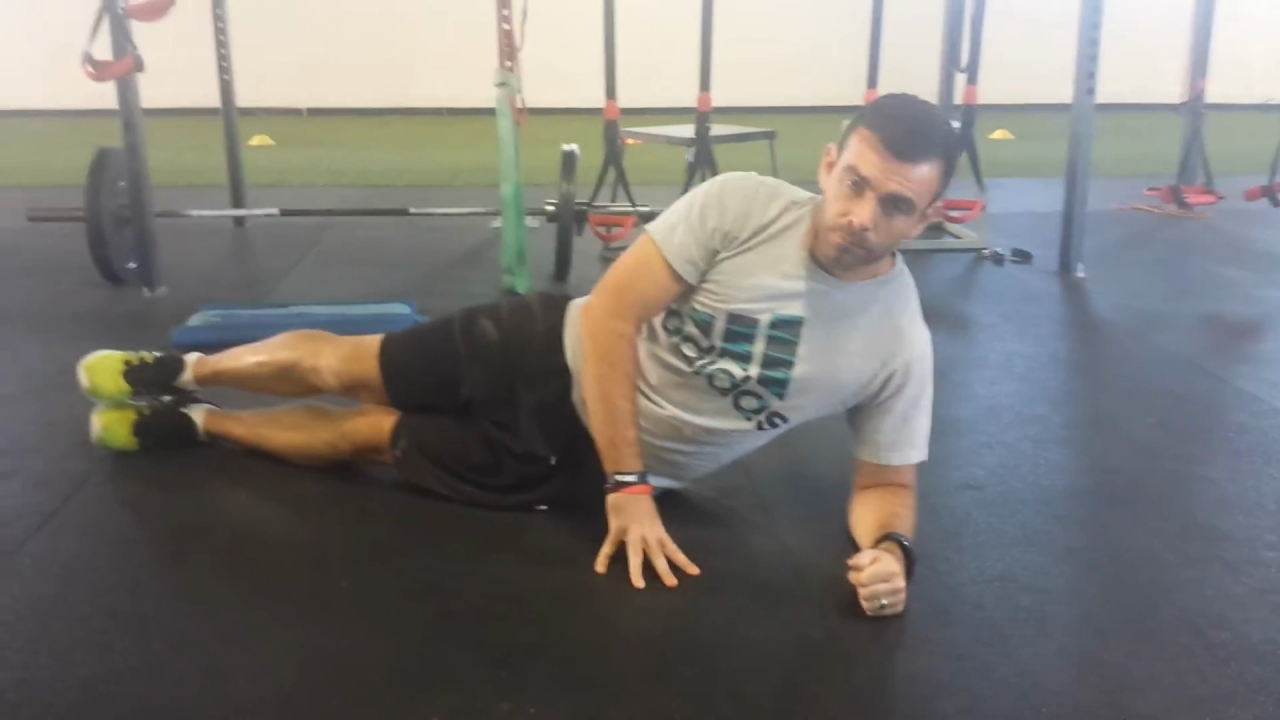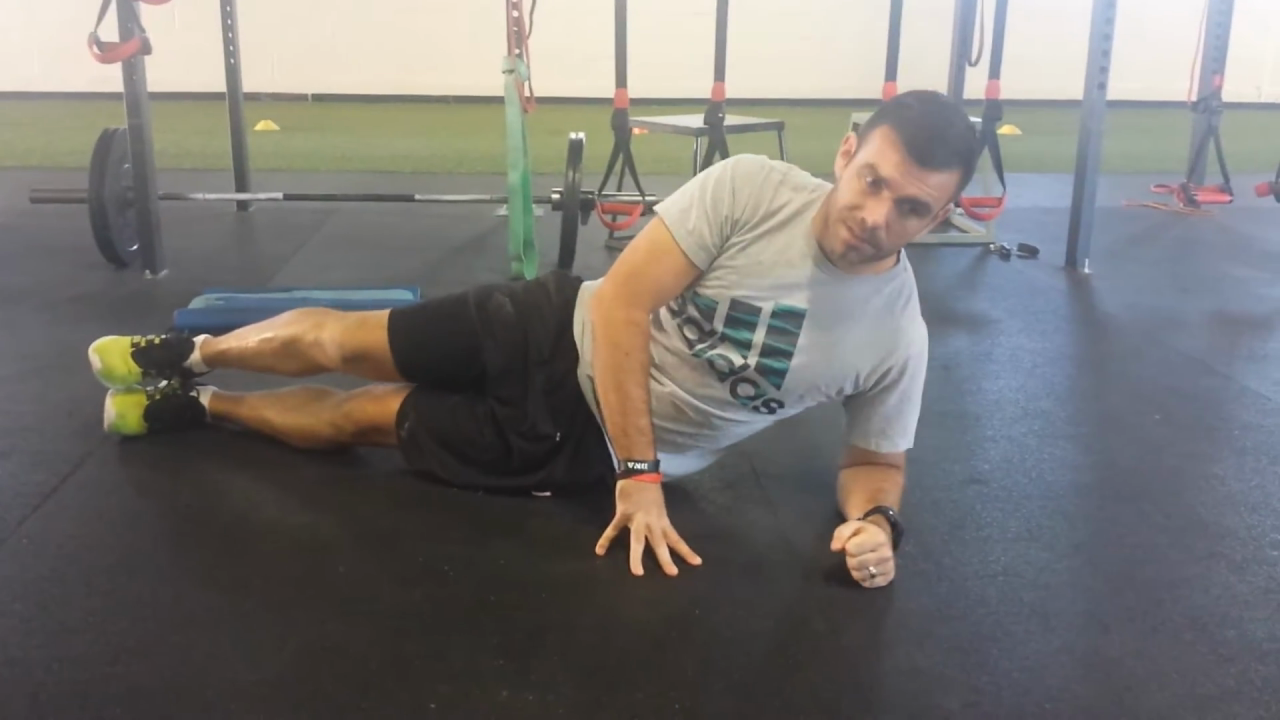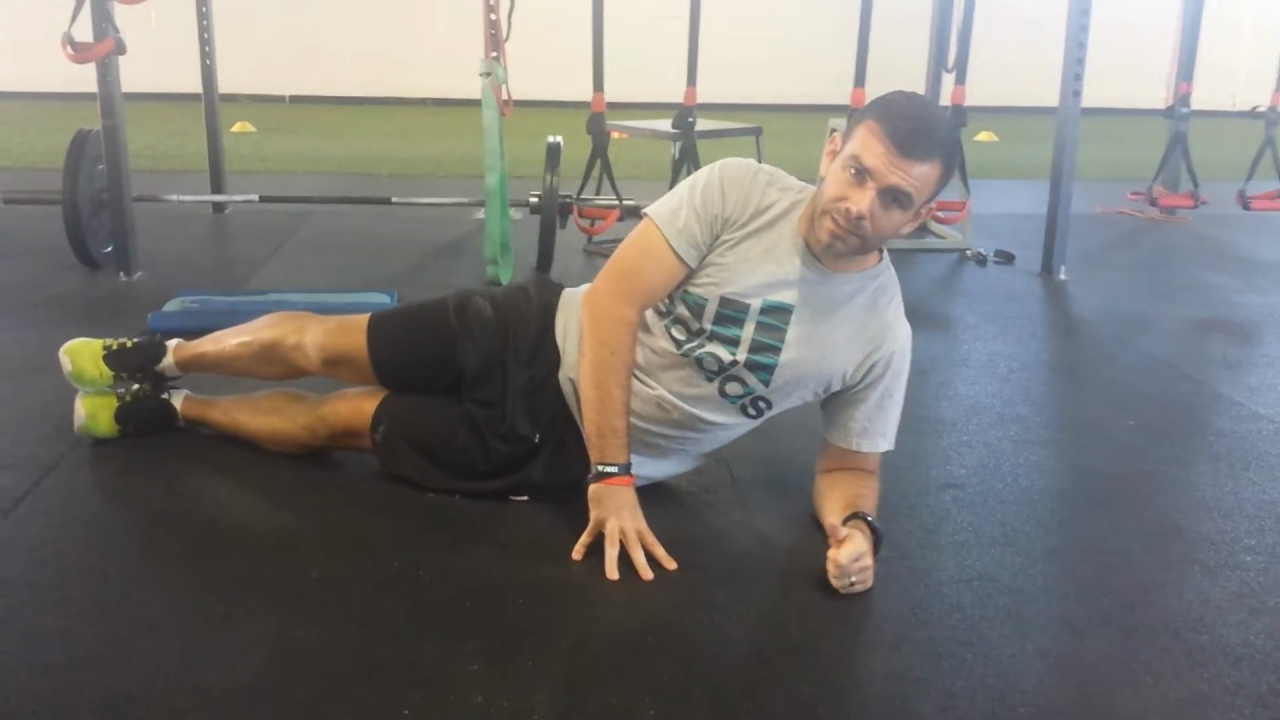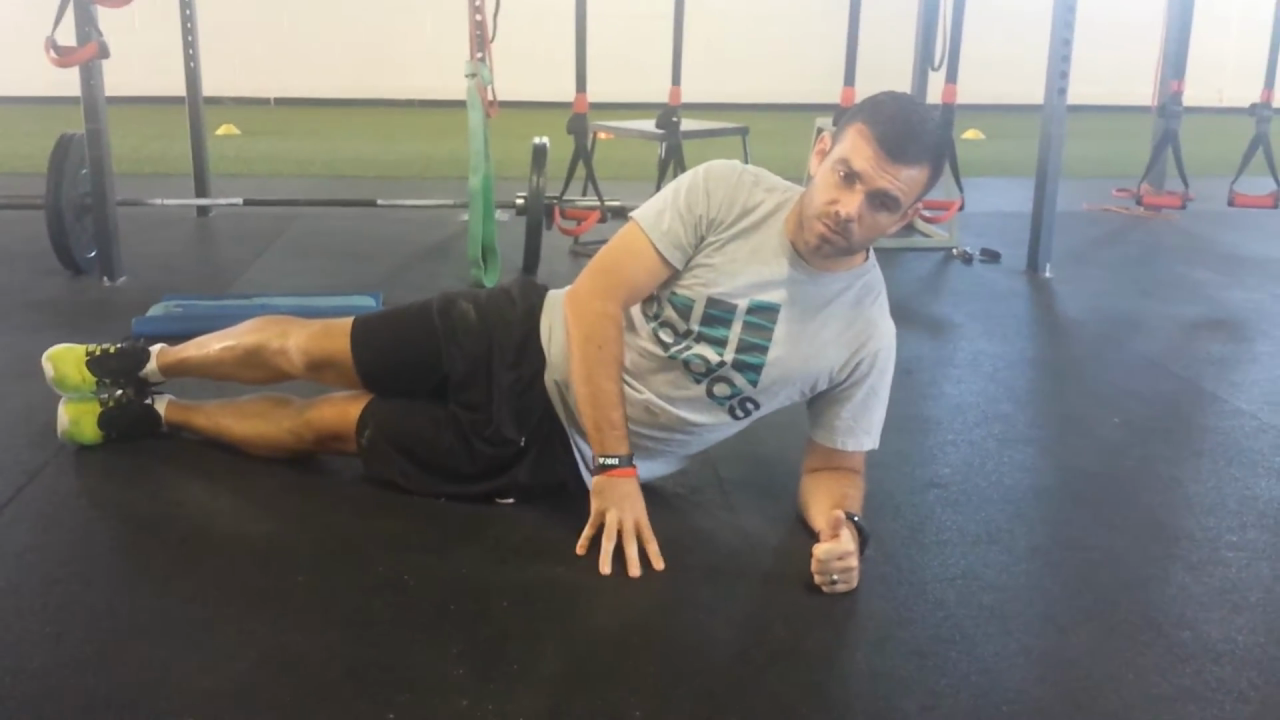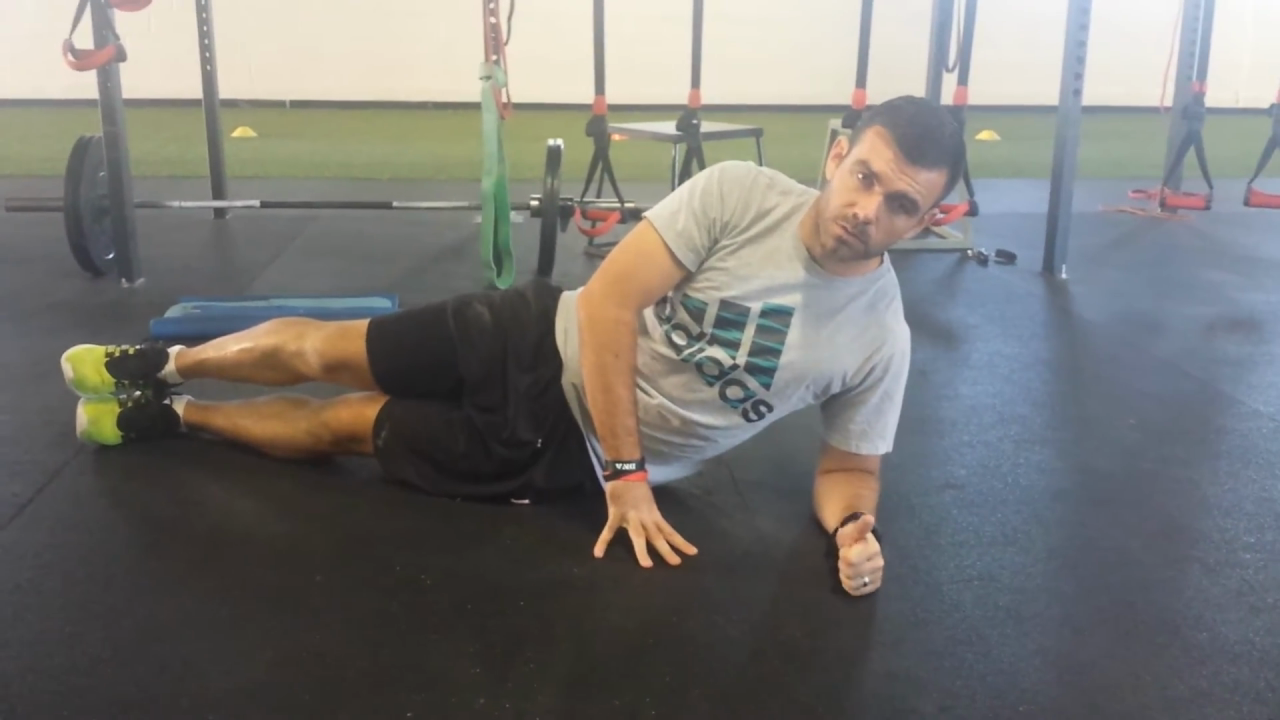
dt=1s
person 1, frame 1
left shoulder: (898, 348)
right shoulder: (742, 203)
left elbow: (884, 482)
right elbow: (609, 315)
left wrist: (889, 549)
right wrist: (632, 488)
left hip: (570, 457)
right hip: (556, 351)
left knee: (362, 436)
right knee: (338, 366)
left ankle: (191, 424)
right ankle: (179, 373)
person 1, frame 2
left shoulder: (899, 342)
right shoulder: (751, 187)
left elbow: (874, 458)
right elbow: (622, 304)
left wrist: (877, 521)
right wrist: (641, 476)
left hip: (577, 442)
right hip: (562, 331)
left knee: (363, 417)
right knee: (341, 341)
left ankle: (198, 407)
right ankle: (188, 355)
person 1, frame 3
left shoulder: (880, 339)
right shoulder: (739, 189)
left elbow: (848, 464)
right elbow: (613, 303)
left wrist: (855, 528)
right wrist: (616, 476)
left hip: (556, 447)
right hip: (542, 339)
left knee: (342, 419)
right knee: (322, 345)
left ankle: (168, 410)
right ankle: (160, 360)
person 1, frame 4
left shoulder: (866, 338)
right shoulder: (726, 190)
left elbow: (834, 464)
right elbow: (595, 298)
left wrist: (841, 528)
right wrist: (621, 468)
left hip: (547, 450)
right hip: (527, 339)
left knee: (328, 423)
right knee: (305, 349)
left ankle: (154, 415)
right ankle: (143, 364)
person 1, frame 5
left shoulder: (880, 341)
right shoulder: (738, 192)
left elbow: (848, 463)
right elbow: (609, 302)
left wrist: (854, 524)
right wrist: (628, 471)
left hip: (557, 447)
right hip: (541, 338)
left knee: (343, 422)
right knee: (321, 348)
left ankle: (171, 416)
right ankle: (159, 363)
